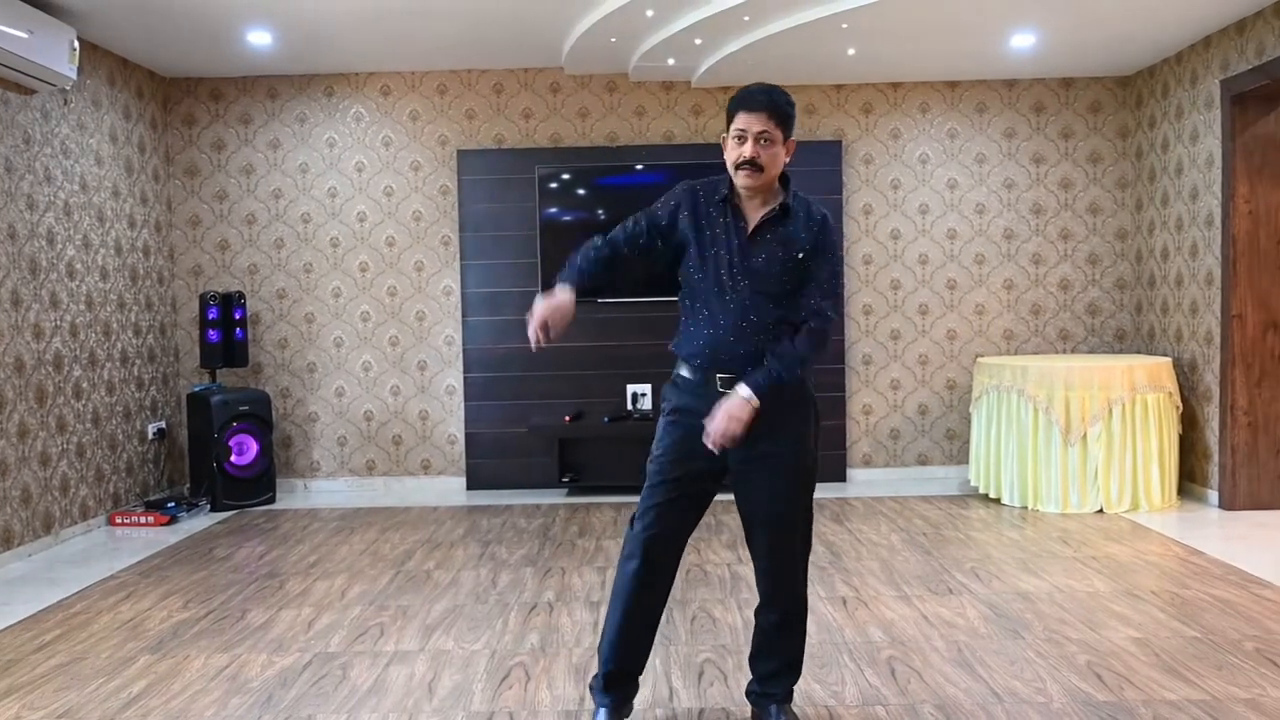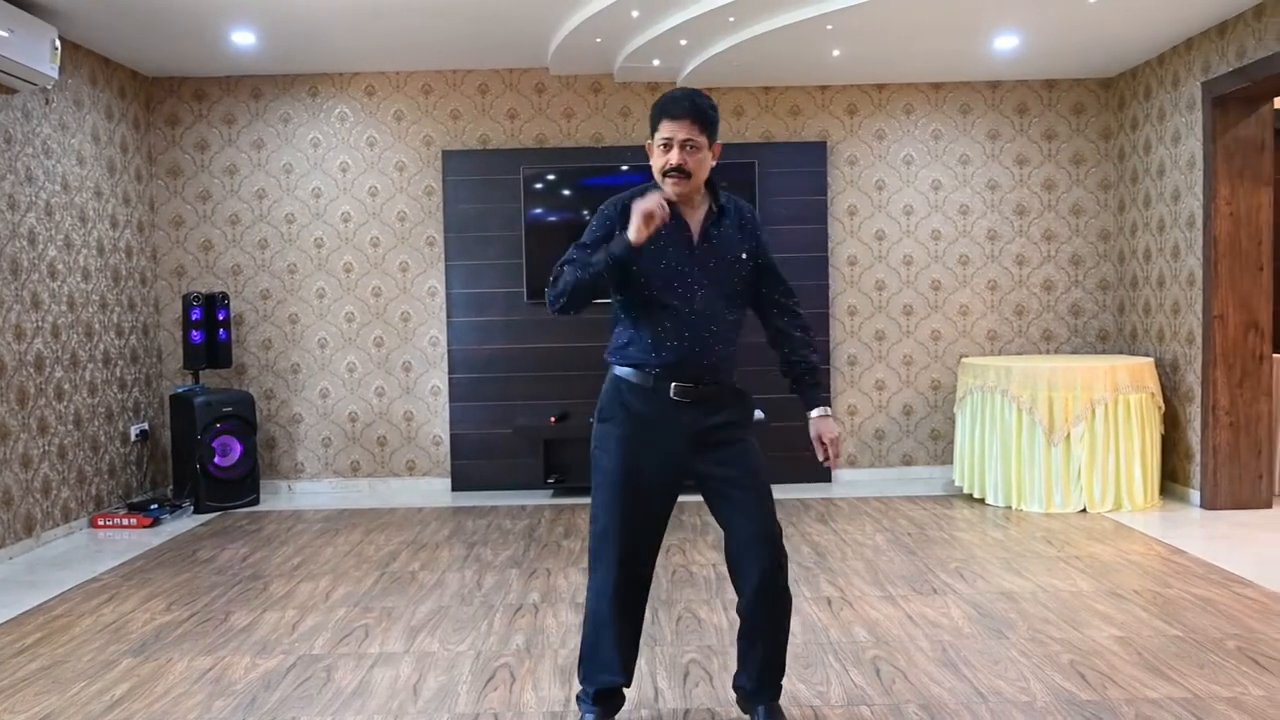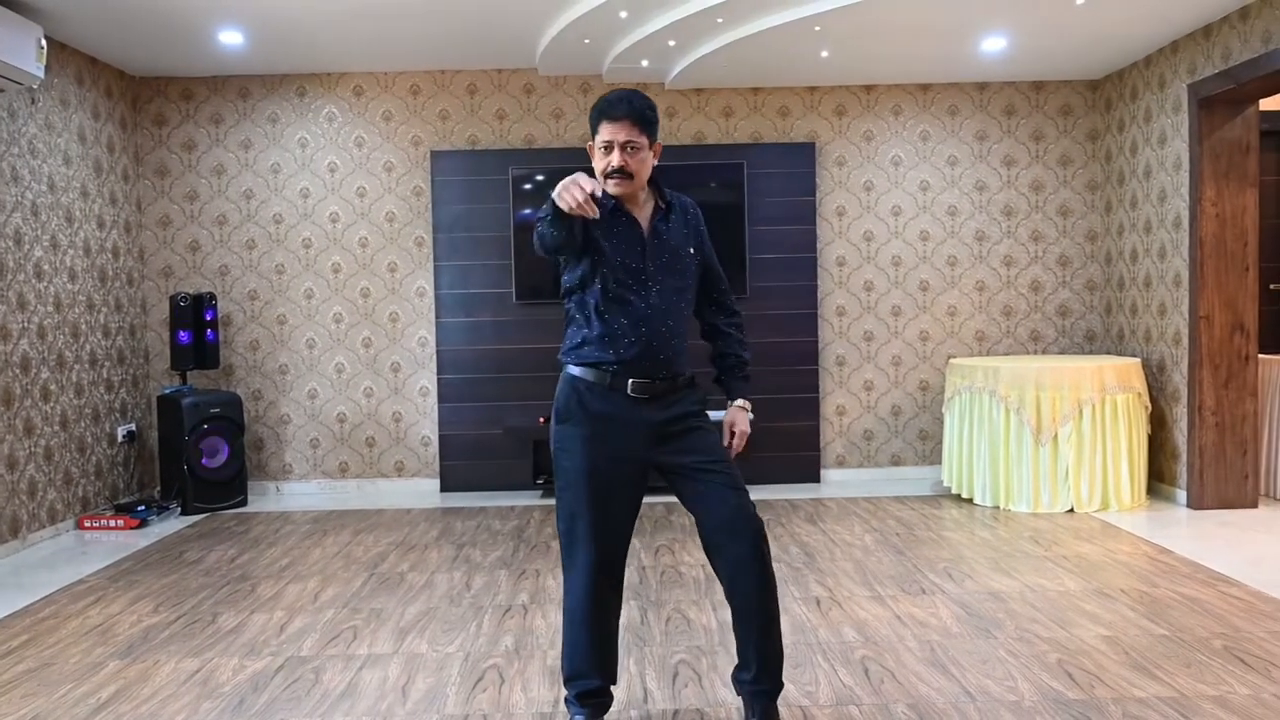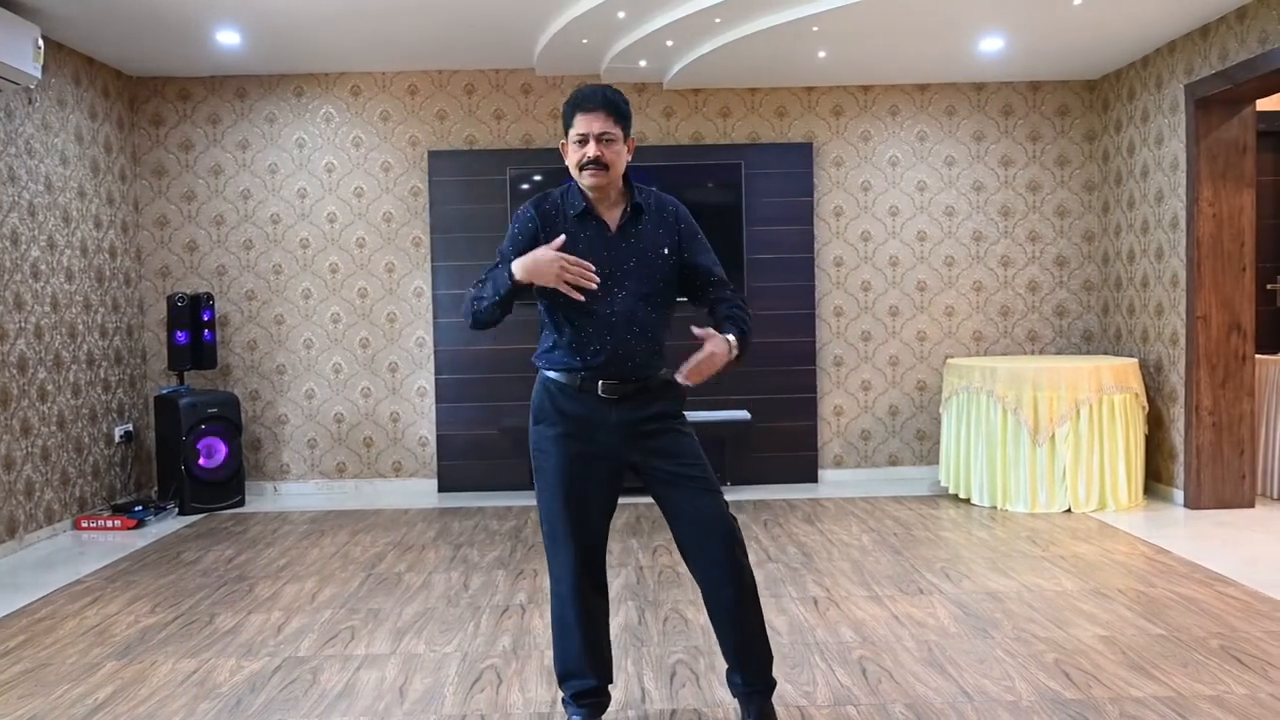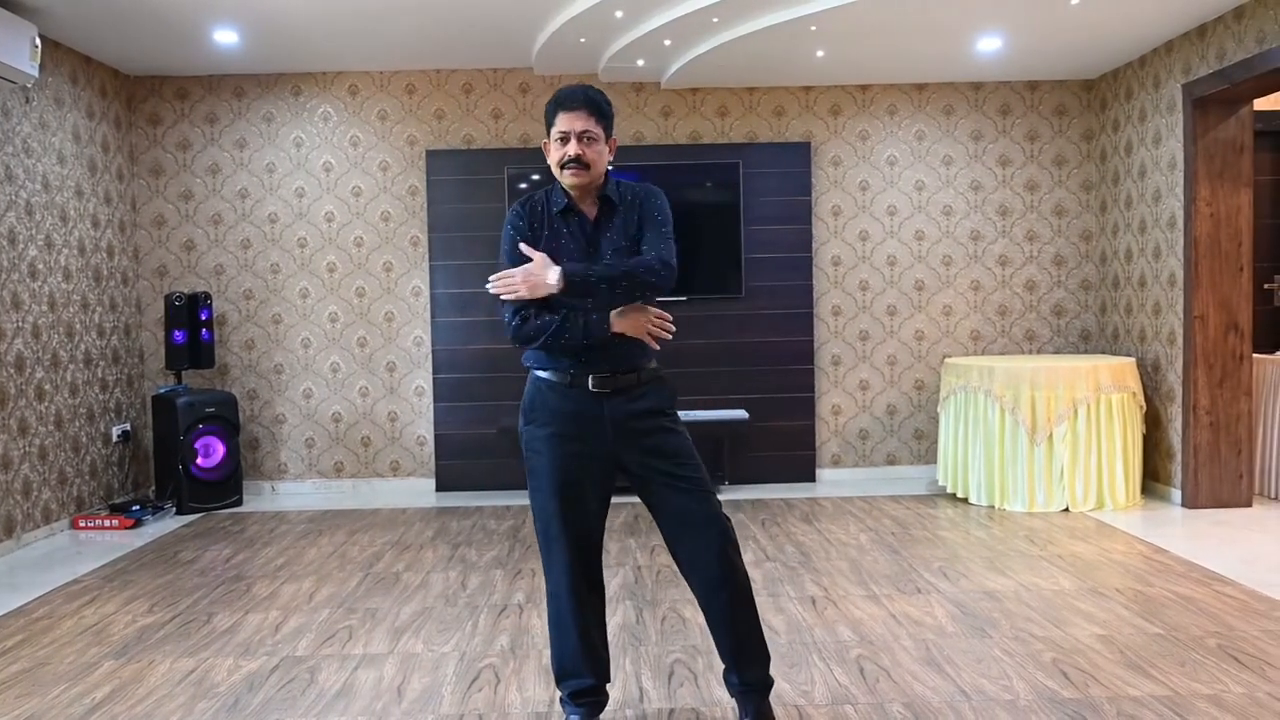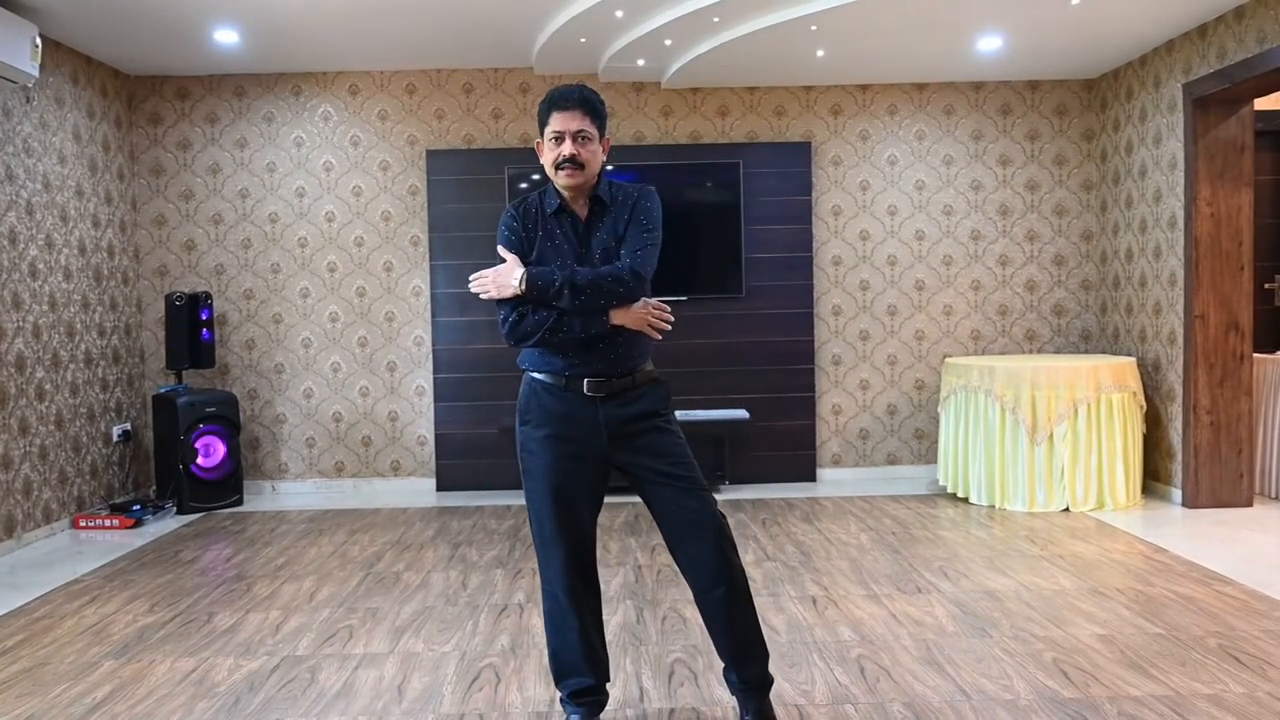
dt=0.3s
person 1, frame 1
left shoulder: (813, 228)
right shoulder: (686, 204)
left elbow: (816, 330)
right elbow: (616, 246)
left wrist: (752, 395)
right wrist: (566, 289)
left hip: (774, 410)
right hip: (691, 400)
left knee: (782, 561)
right knee: (651, 545)
person 1, frame 2
left shoulder: (742, 223)
right shoulder: (621, 214)
left elbow: (782, 315)
right elbow: (561, 296)
left wrist: (816, 403)
right wrist: (630, 241)
left hip: (719, 410)
right hip: (634, 408)
left knee: (761, 555)
right knee: (620, 559)
person 1, frame 3
left shoulder: (685, 216)
right shoulder: (585, 214)
left elbow: (717, 309)
right elbow: (551, 241)
left wrist: (738, 393)
right wrist: (561, 203)
left hip: (675, 403)
right hip: (594, 407)
left knee: (742, 538)
right knee: (591, 559)
person 1, frame 4
left shoulder: (665, 214)
right shoulder: (543, 216)
left elbow: (719, 291)
right elbow: (479, 313)
left wrist: (728, 339)
right wrist: (517, 270)
left hip: (652, 404)
right hip: (569, 409)
left knee: (716, 540)
right knee: (574, 559)
person 1, frame 5
left shoulder: (646, 203)
right shoulder: (527, 218)
left elbow: (656, 273)
right elbow: (521, 323)
left wrist: (563, 280)
right wrist: (611, 320)
left hip: (640, 400)
right hip: (559, 406)
left knee: (707, 538)
right knee: (569, 557)
person 1, frame 6
left shoulder: (638, 202)
right shoulder: (522, 218)
left elbow: (629, 277)
right elbow: (516, 324)
left wrist: (530, 279)
right wrist: (611, 315)
left hip: (636, 401)
right hip: (554, 408)
left knee: (705, 538)
right knee: (565, 558)
